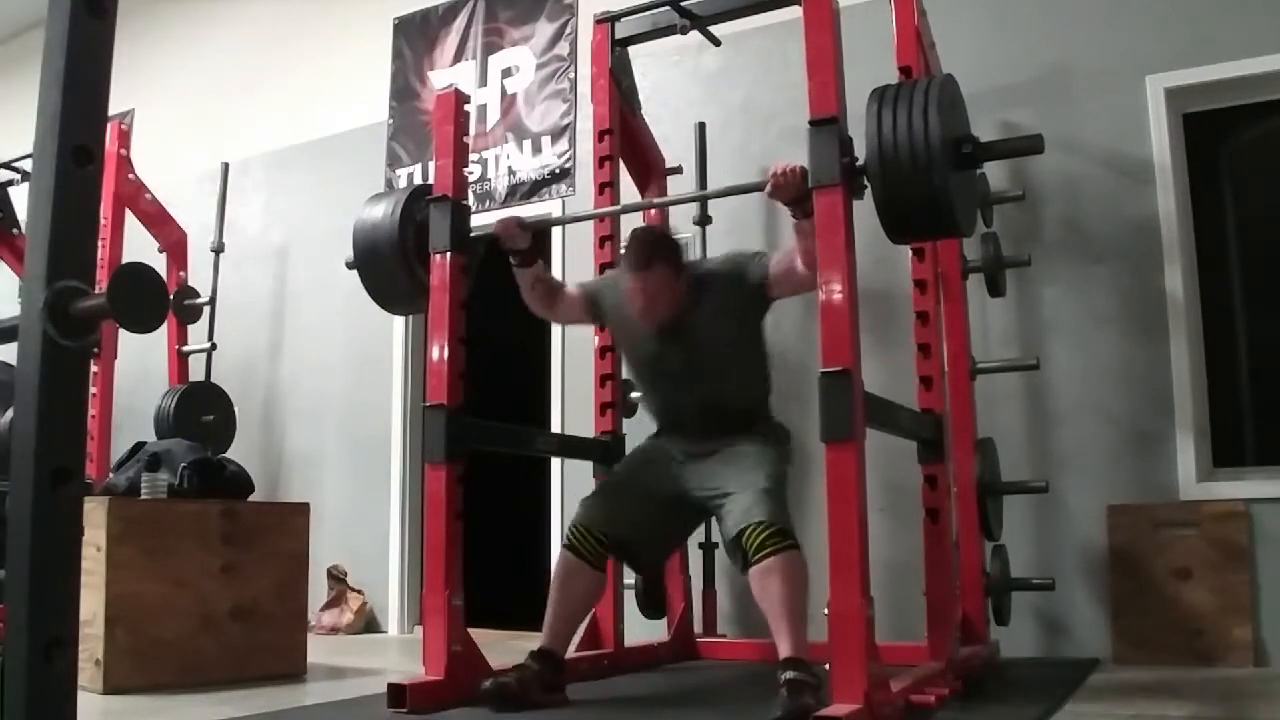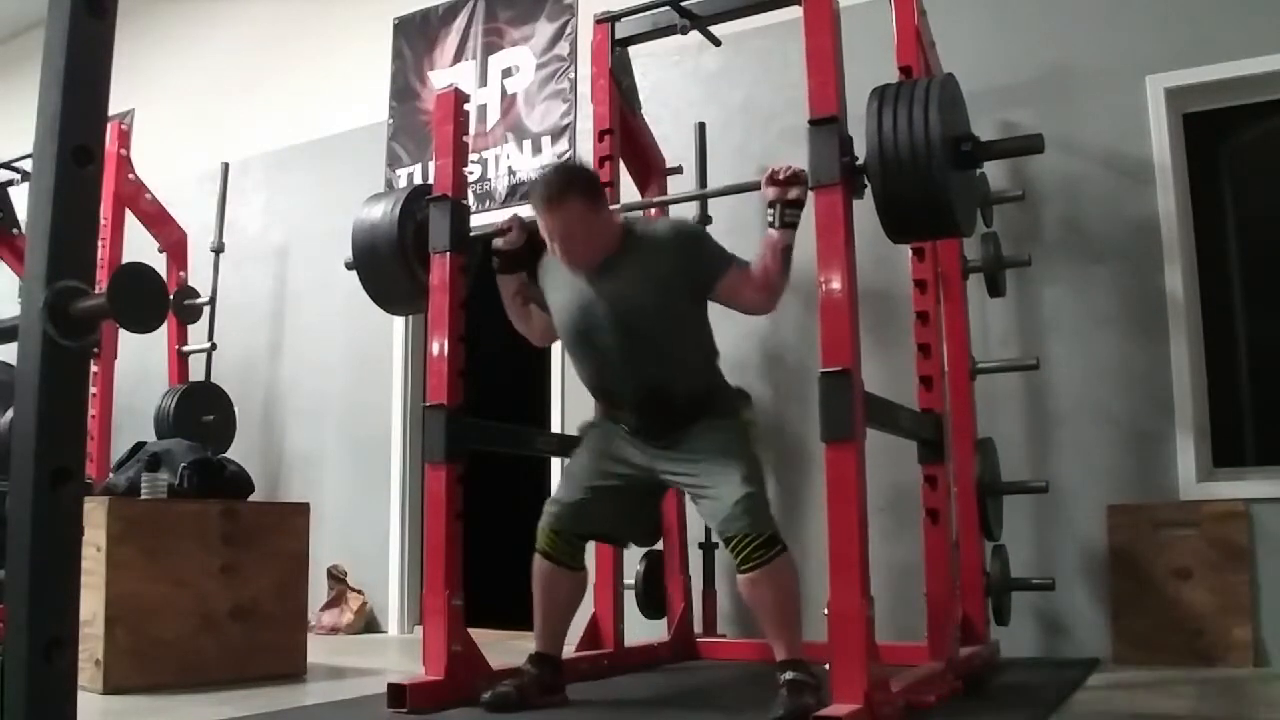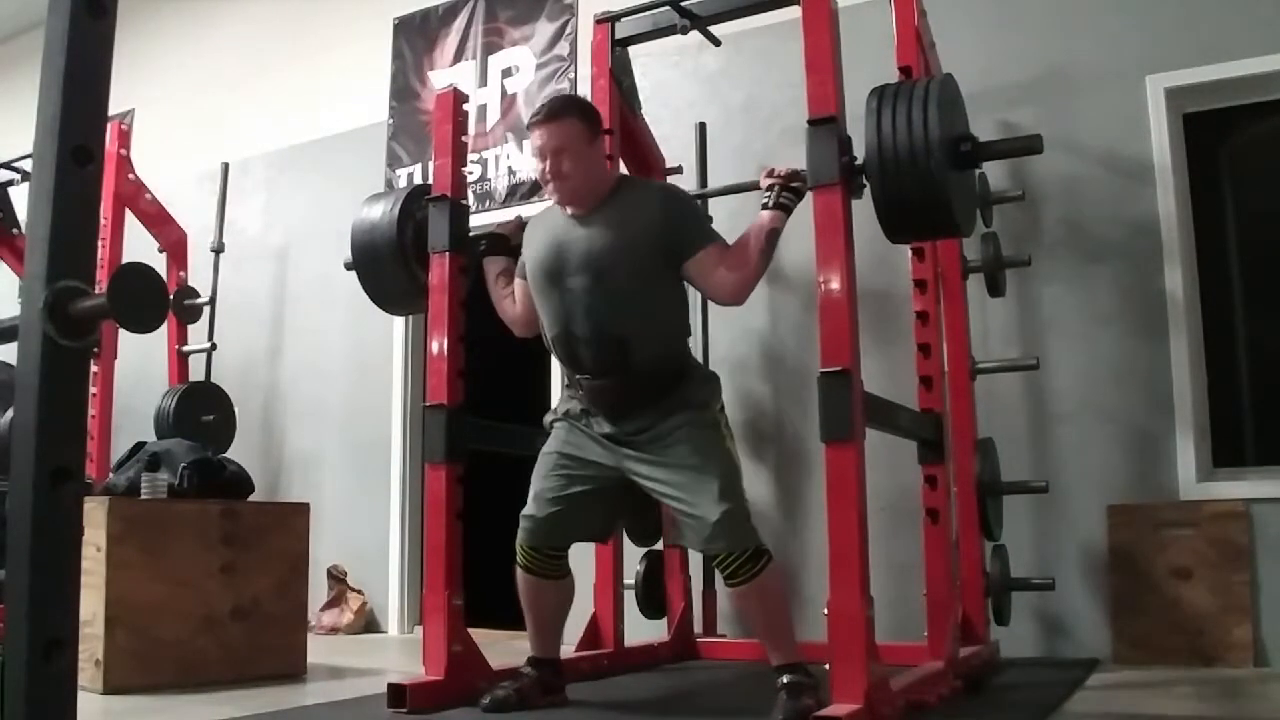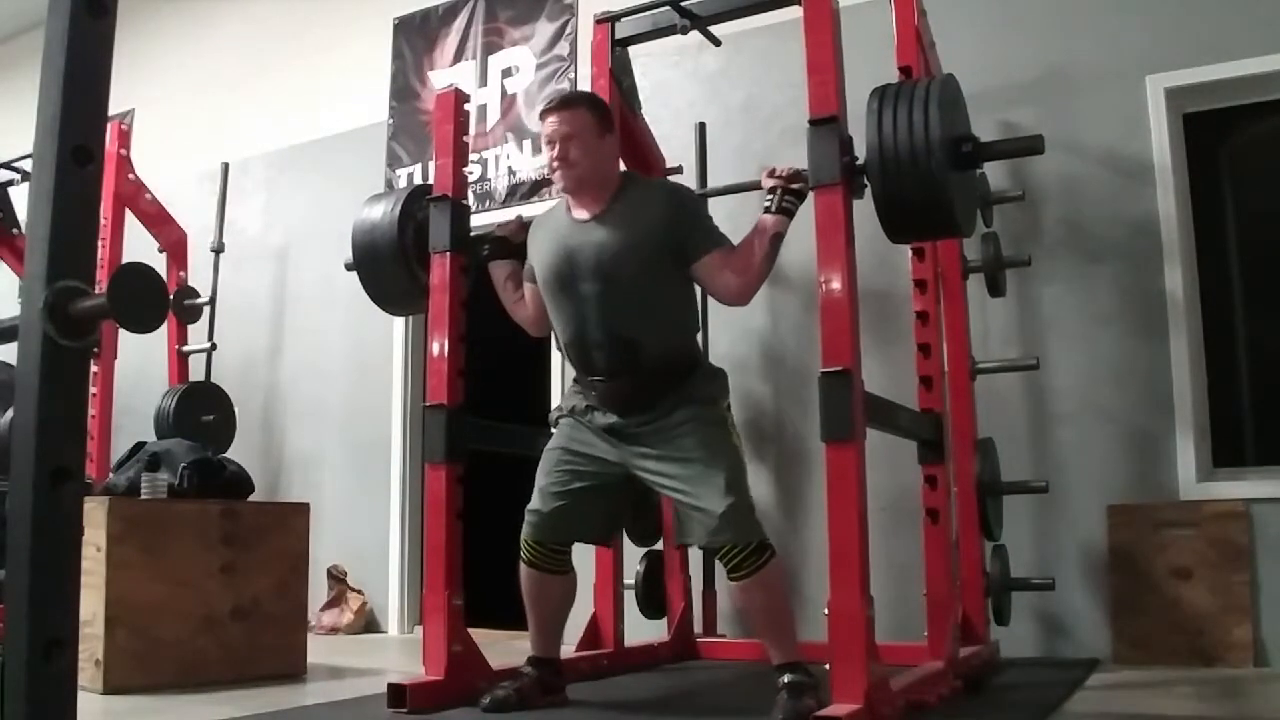
dt=0.3s
person 1, frame 1
left shoulder: (732, 279)
right shoulder: (616, 294)
left elbow: (809, 270)
right elbow: (555, 303)
left wrist: (801, 207)
right wrist: (524, 254)
left hip: (741, 443)
right hip: (671, 447)
left knee: (762, 526)
right knee: (587, 532)
left ankle: (796, 673)
right ankle: (545, 667)
person 1, frame 2
left shoulder: (671, 244)
right shoulder: (550, 270)
left elbow: (760, 293)
right elbow: (537, 328)
left wrist: (783, 216)
right wrist: (508, 260)
left hip: (702, 424)
right hip: (621, 431)
left knee: (747, 529)
right knee: (556, 533)
left ankle: (796, 674)
right ankle: (544, 671)
person 1, frame 3
left shoulder: (660, 205)
right shoulder: (537, 230)
left elbow: (731, 284)
right elbow: (522, 318)
left wrist: (774, 207)
right wrist: (494, 248)
left hip: (673, 414)
right hip: (583, 418)
left knee: (730, 544)
right knee: (535, 542)
person 1, frame 4
left shoulder: (665, 204)
right shoulder: (543, 230)
left elbow: (736, 284)
right elbow: (536, 319)
left wrist: (778, 209)
right wrist: (499, 254)
left hip: (678, 409)
right hip: (589, 413)
left knee: (734, 537)
right knee: (540, 536)
